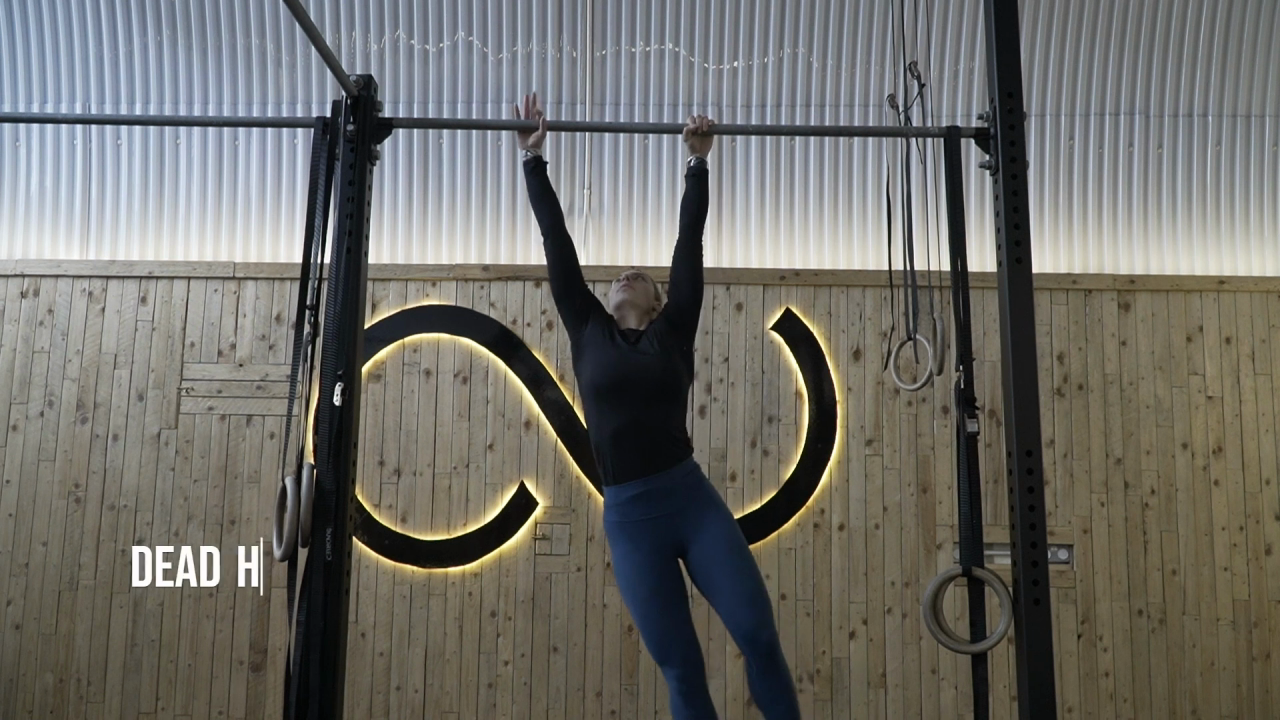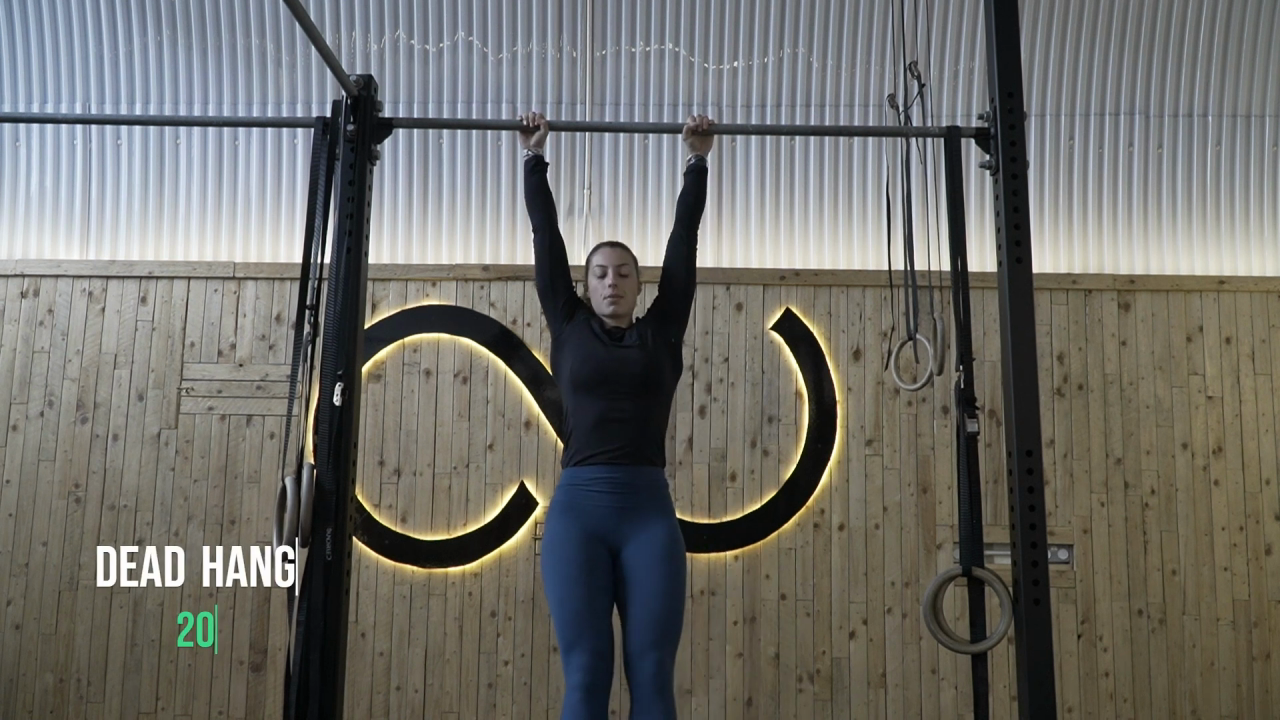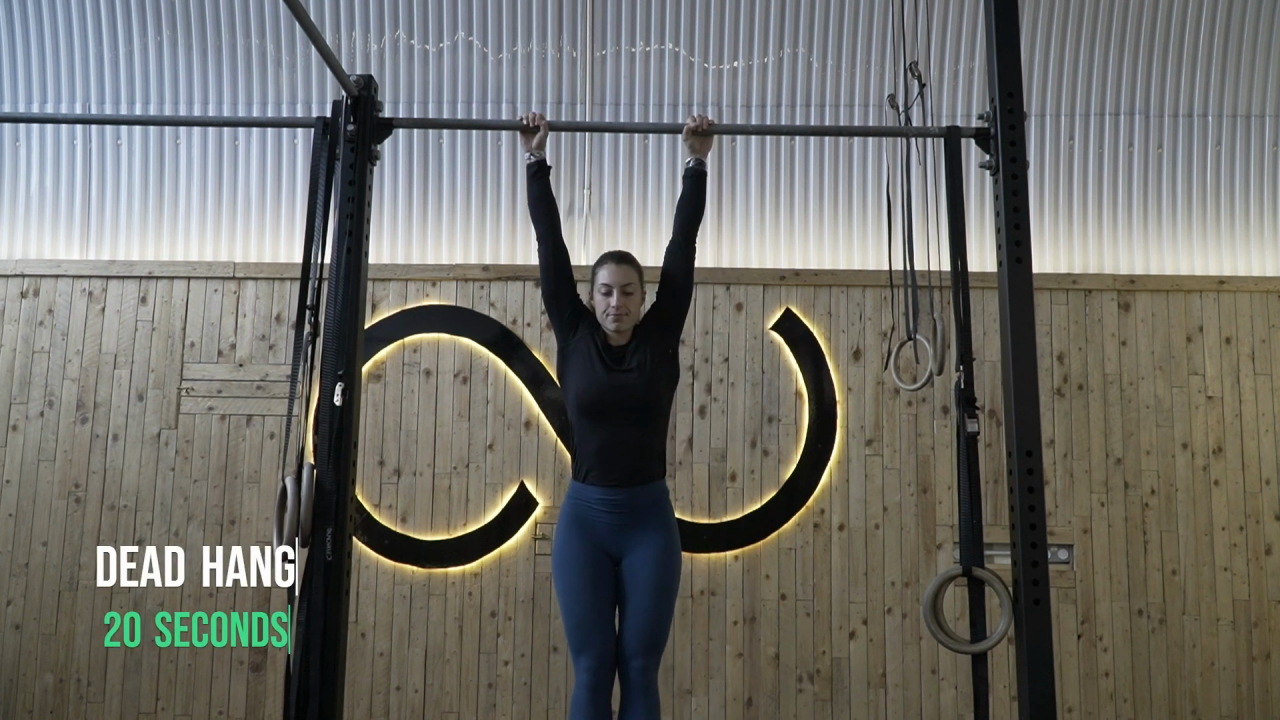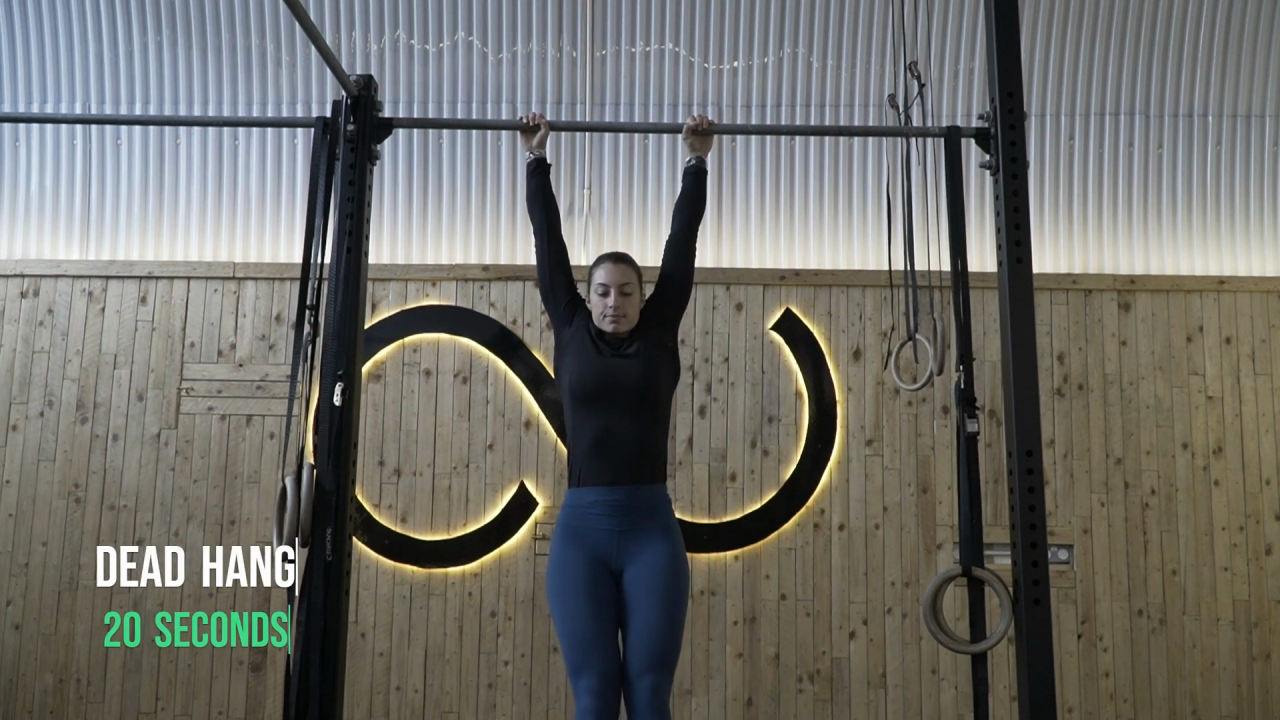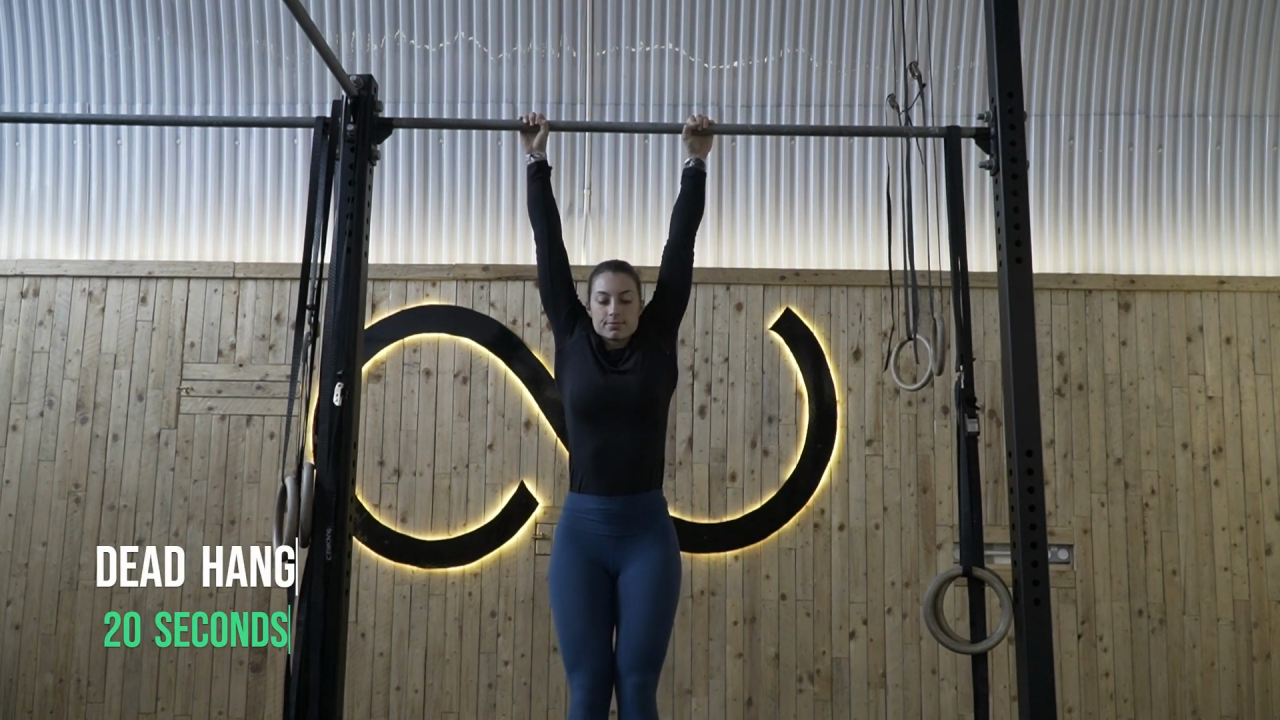
dt=1s
person 1, frame 1
left shoulder: (674, 333)
right shoulder: (588, 332)
left elbow: (689, 242)
right elbow: (556, 242)
left wrist: (697, 162)
right wrist: (533, 158)
left hip: (694, 501)
right hip: (629, 517)
left knee: (758, 639)
person 1, frame 2
left shoulder: (662, 332)
right shoulder: (569, 327)
left elbow: (684, 237)
right elbow: (545, 234)
left wrist: (697, 161)
right wrist: (534, 158)
left hip: (648, 509)
right hip: (577, 508)
person 1, frame 3
left shoulder: (661, 338)
right shoulder: (573, 336)
left elbow: (682, 245)
right elbow: (549, 243)
left wrist: (696, 163)
right wrist: (536, 161)
left hip: (649, 519)
right hip: (584, 518)
right knee: (591, 670)
person 1, frame 4
left shoulder: (659, 334)
right shoulder: (570, 331)
left elbow: (683, 237)
right elbow: (547, 238)
left wrist: (697, 160)
right wrist: (536, 159)
left hip: (651, 527)
right hip: (581, 528)
person 1, frame 5
left shoulder: (658, 341)
right shoulder: (571, 340)
left elbow: (680, 246)
right elbow: (548, 245)
left wrist: (695, 164)
right wrist: (537, 162)
left hip: (647, 531)
right hip: (581, 530)
